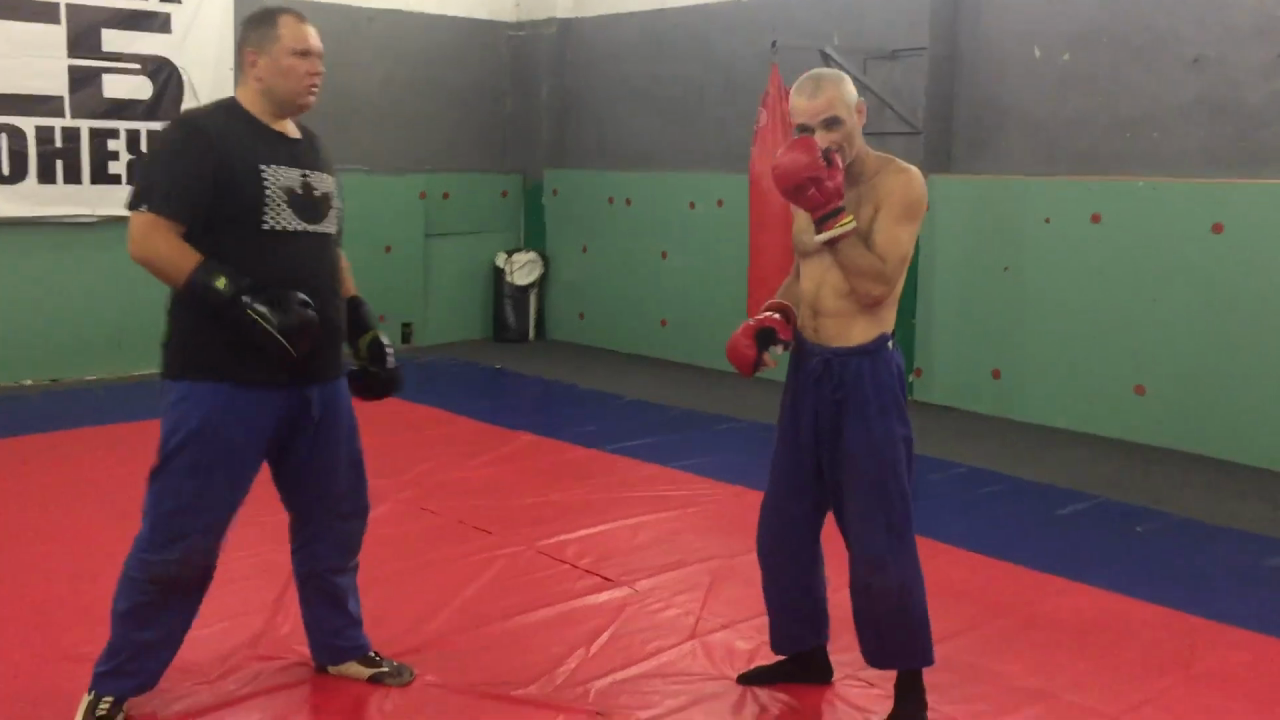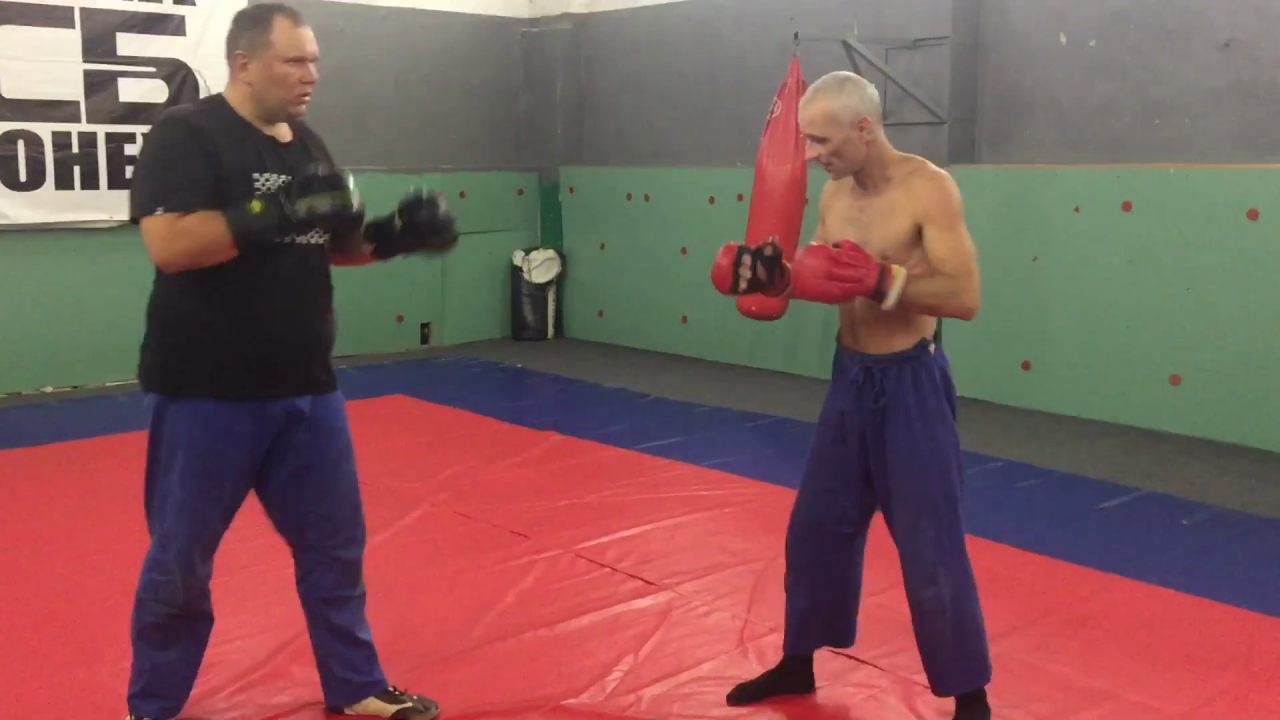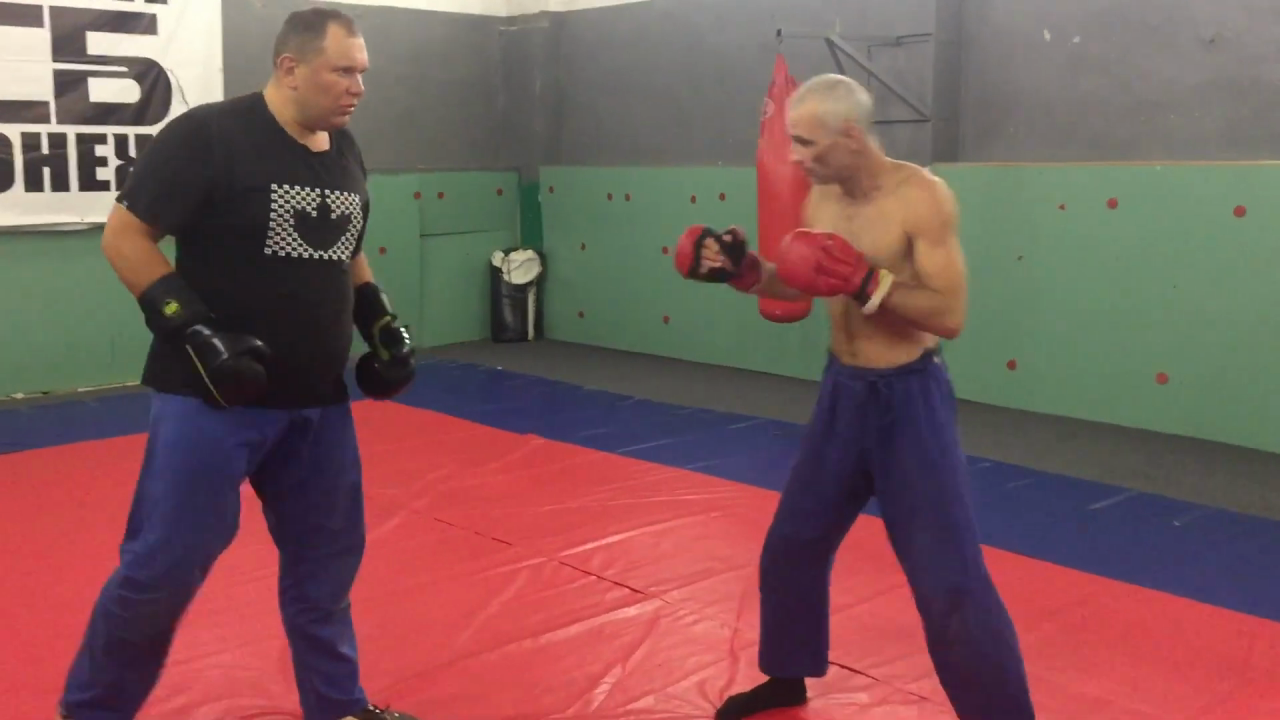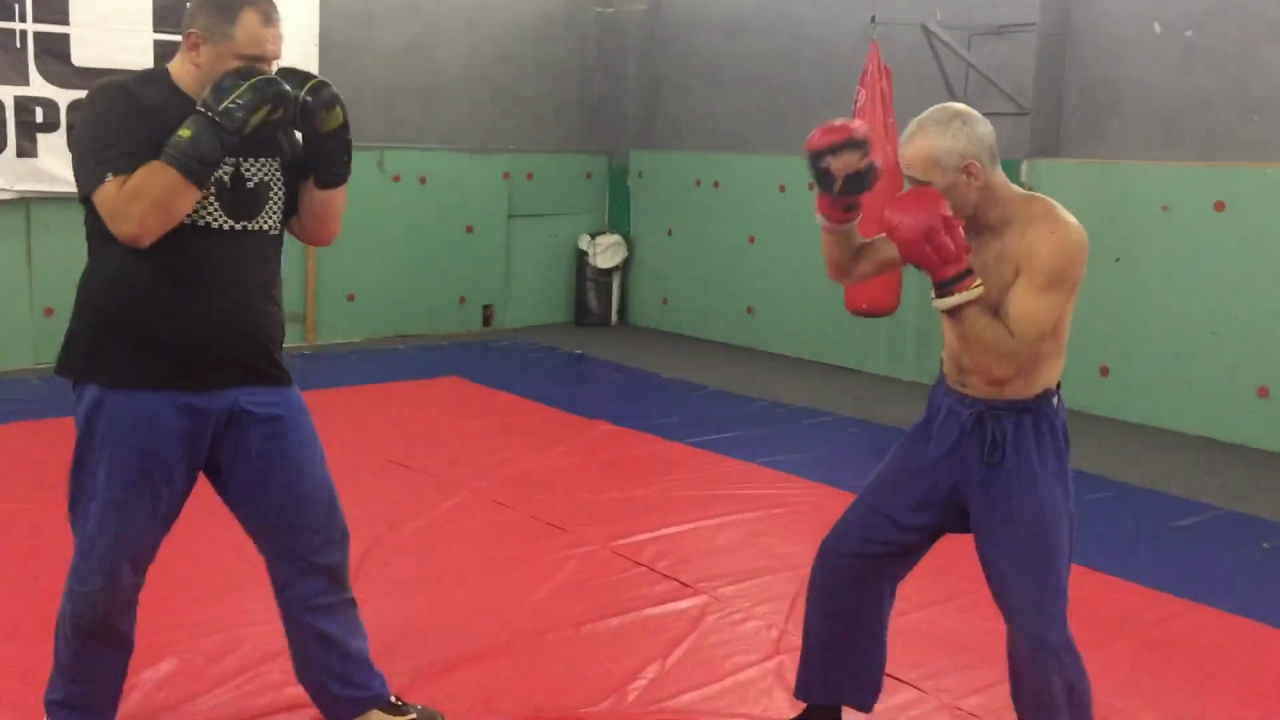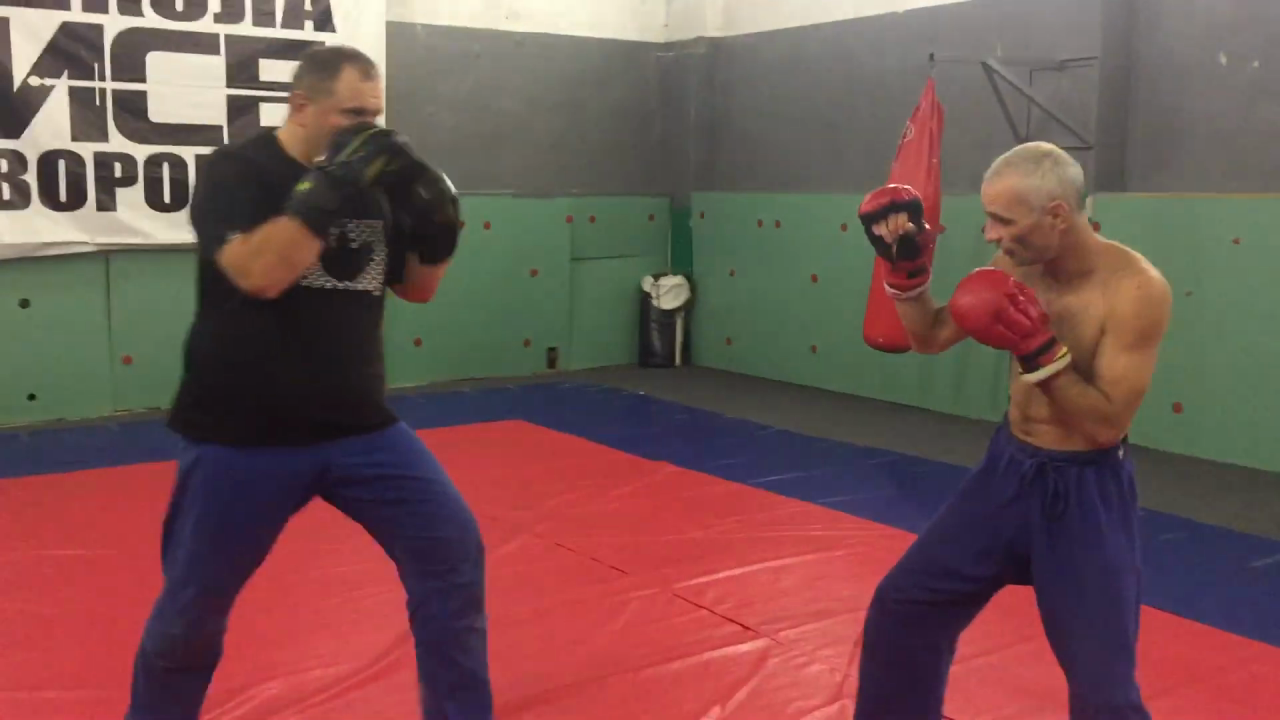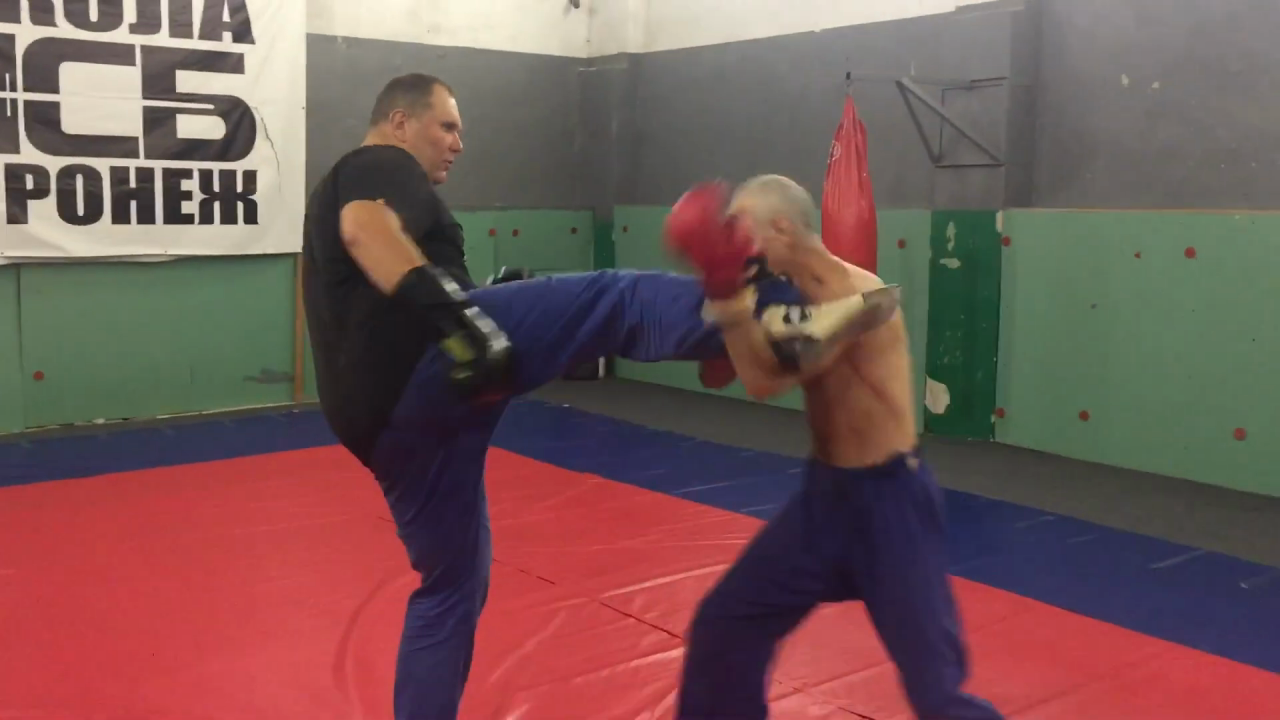
dt=0.7s
person 1, frame 1
left shoulder: (311, 146)
right shoulder: (201, 134)
right elbow: (148, 239)
left wrist: (362, 329)
right wrist: (240, 300)
left hip: (314, 376)
right hip: (222, 376)
left knee: (335, 516)
right knee: (181, 532)
left ankle: (340, 648)
person 1, frame 2
left shoulder: (306, 146)
right shoulder: (186, 133)
left elbow: (341, 246)
right elbow: (169, 245)
left wrist: (399, 230)
right wrist: (279, 207)
left hip: (305, 389)
right hip: (205, 393)
left knee: (333, 539)
right knee: (182, 555)
person 1, frame 3
left shoulder: (345, 153)
right shoulder: (208, 136)
right elbow: (124, 237)
left wrist: (380, 321)
right wrist: (194, 330)
left hip: (318, 400)
right hip: (212, 395)
left knee: (326, 555)
right knee: (167, 562)
person 1, frame 4
left shoulder: (267, 118)
right shoulder: (118, 107)
left elbow: (319, 229)
right elbow: (133, 219)
left wrist: (329, 142)
right wrist: (213, 130)
left hip: (255, 380)
right hip: (139, 383)
left knee: (313, 546)
right knee: (109, 563)
person 1, frame 5
left shoulder: (373, 183)
right shoulder: (236, 170)
left elbow: (418, 285)
right elbow: (259, 273)
left wrist: (438, 225)
right wrist: (330, 185)
left hip: (358, 427)
right hip: (243, 433)
left knee: (451, 554)
right knee: (195, 601)
person 1, frame 6
left shoulder: (346, 189)
right shoulder: (377, 166)
right elbow: (368, 229)
left wrist: (476, 300)
right wrist: (454, 316)
left hip: (382, 418)
right hip: (420, 364)
left knee: (452, 584)
right knee: (605, 299)
right ankle: (779, 324)
person 2, frame 1
left shoulder: (900, 182)
right shoulder: (806, 187)
left elbow: (874, 286)
left wrist: (831, 213)
right wrist: (773, 319)
left hip: (866, 375)
right hip: (806, 369)
left knee: (878, 539)
right knee: (785, 524)
right ankle: (808, 652)
person 2, frame 2
left shoulder: (931, 188)
right shoulder: (836, 191)
left elbow: (965, 298)
right elbow: (808, 275)
left wrist: (882, 280)
right wrist: (766, 271)
left hip: (911, 382)
right hip: (850, 379)
left knee: (929, 549)
right knee: (818, 527)
right ankle: (798, 664)
person 2, frame 3
left shoulder: (922, 197)
right shoulder: (821, 199)
left elbow: (949, 316)
right elbow: (798, 283)
left wrist: (863, 282)
right wrist: (743, 268)
left hip: (910, 400)
right hip: (842, 393)
left knee: (948, 575)
right knee: (792, 544)
person 2, frame 4
left shoulder: (1054, 235)
right shoulder: (946, 217)
left elbow: (1004, 365)
right elbow: (844, 268)
left wrist: (950, 275)
right wrist: (837, 198)
left hip: (1021, 438)
right hip: (947, 419)
left knee: (1037, 627)
right knee: (846, 559)
person 2, frame 5
left shoulder: (1136, 289)
right shoulder: (1015, 265)
left elbow: (1105, 425)
right elbow: (929, 337)
left wrist: (1036, 350)
right wrist: (905, 267)
left hip: (1084, 491)
right hip: (1007, 469)
right knee: (903, 605)
person 2, frame 6
left shoulder: (850, 296)
right shoulder: (789, 289)
left elbow: (764, 381)
left wrist: (729, 296)
right wrist: (730, 299)
left hip: (887, 499)
right hip: (826, 492)
right knee: (727, 620)
